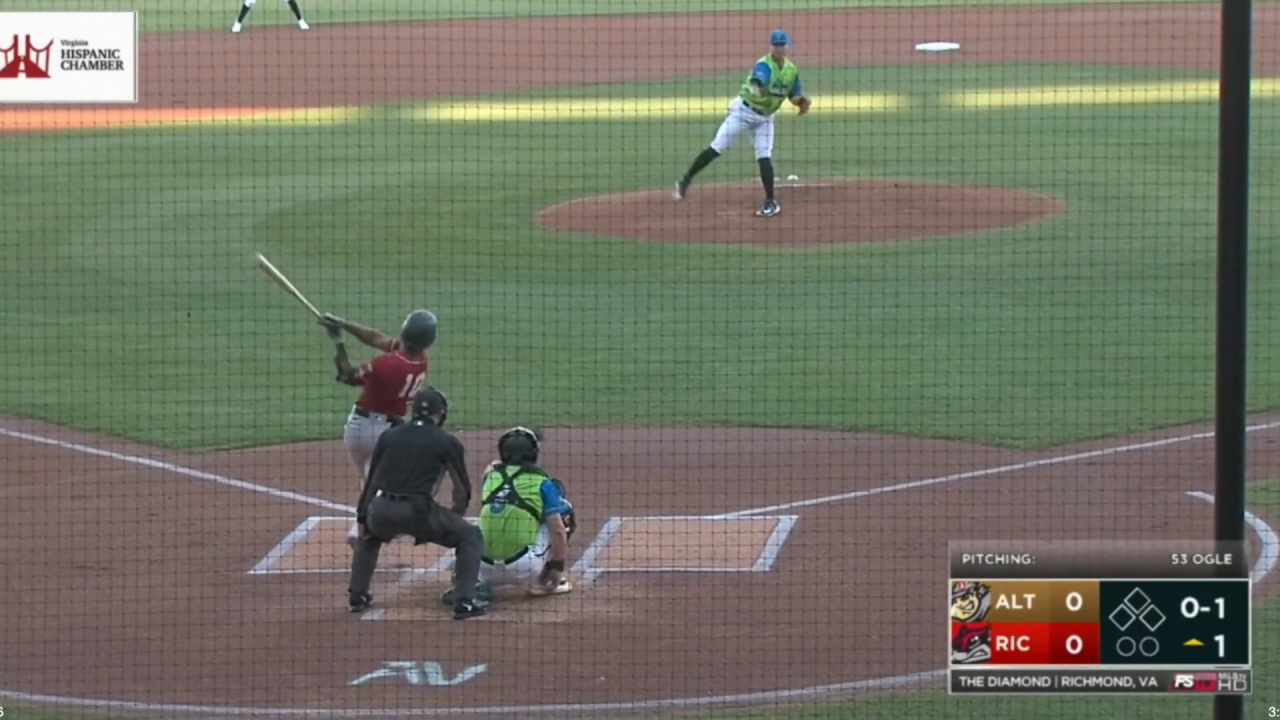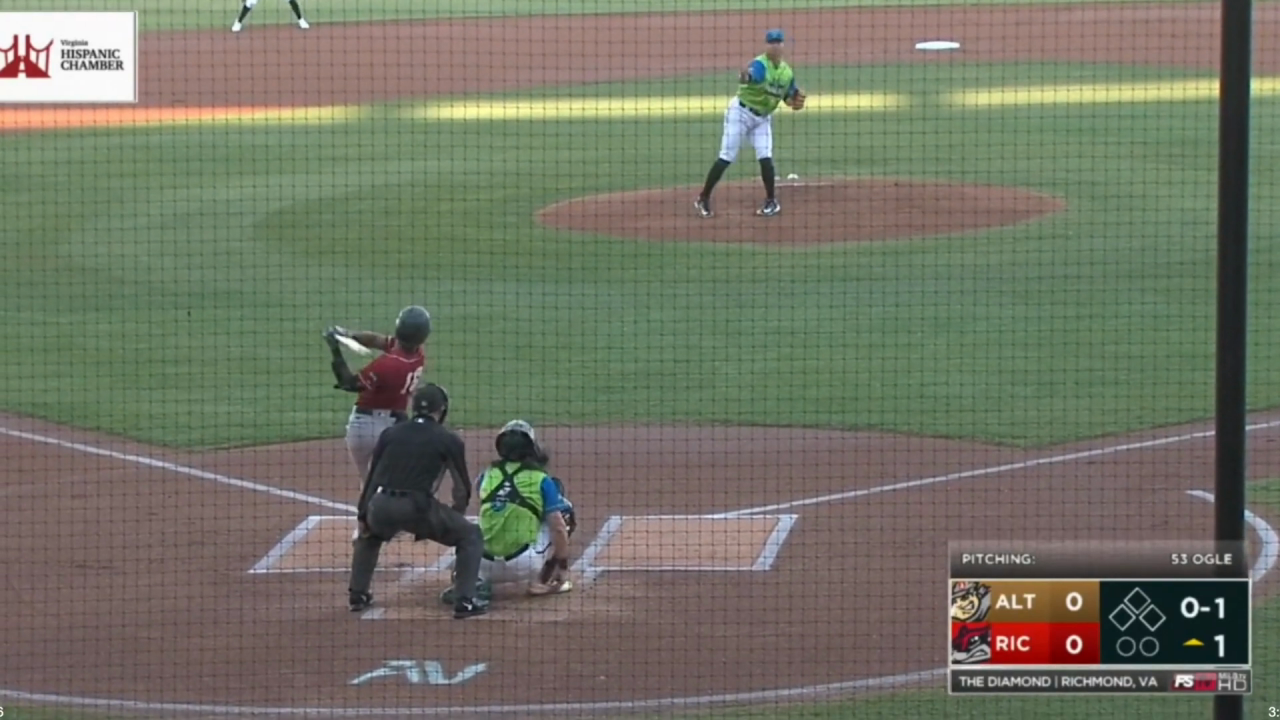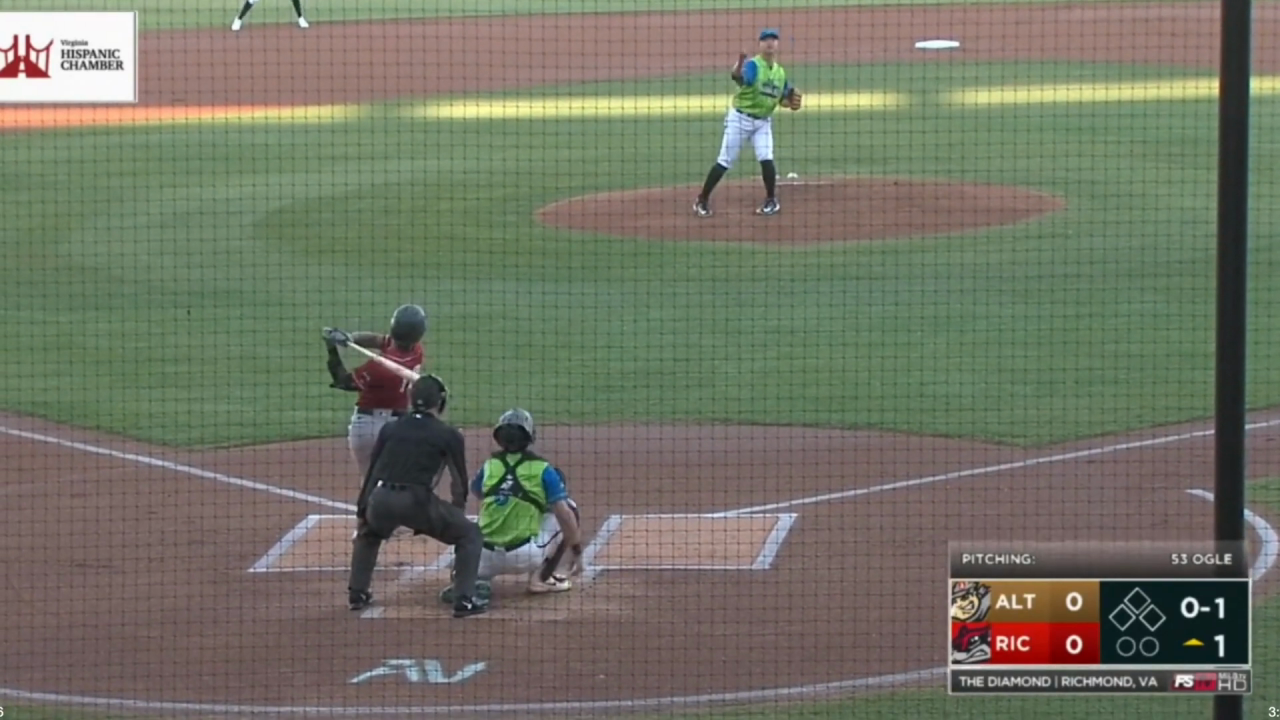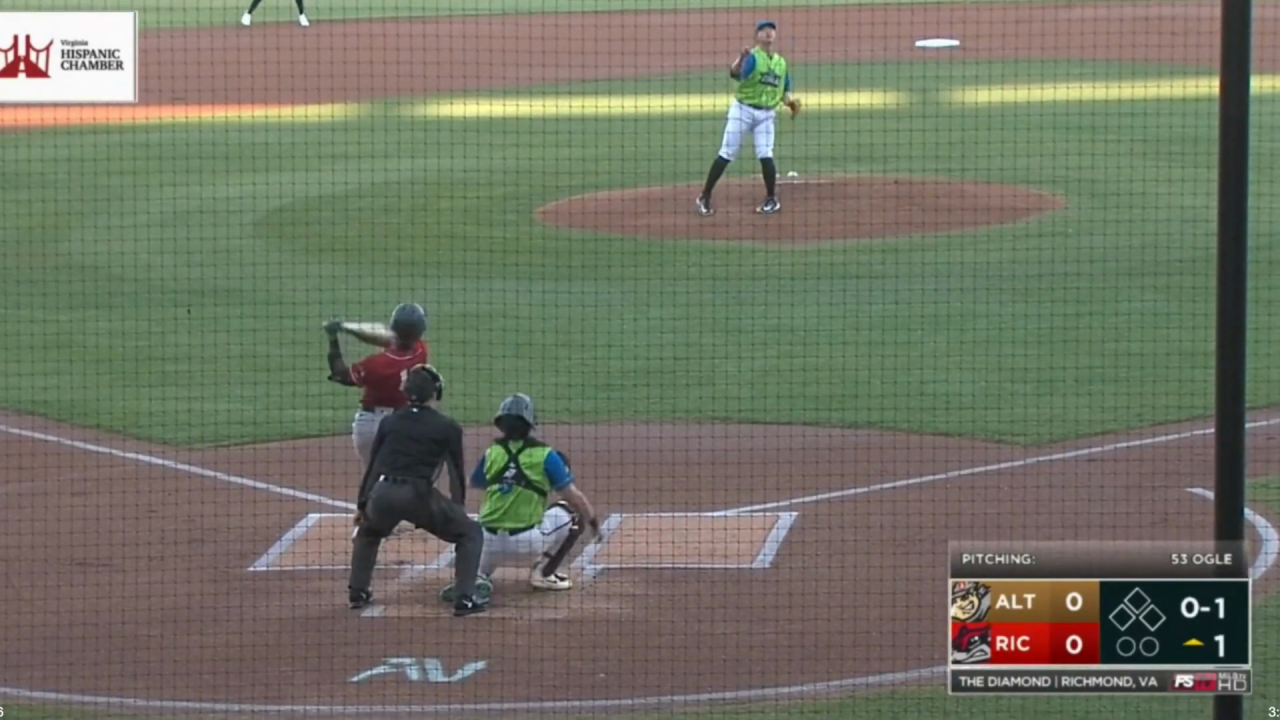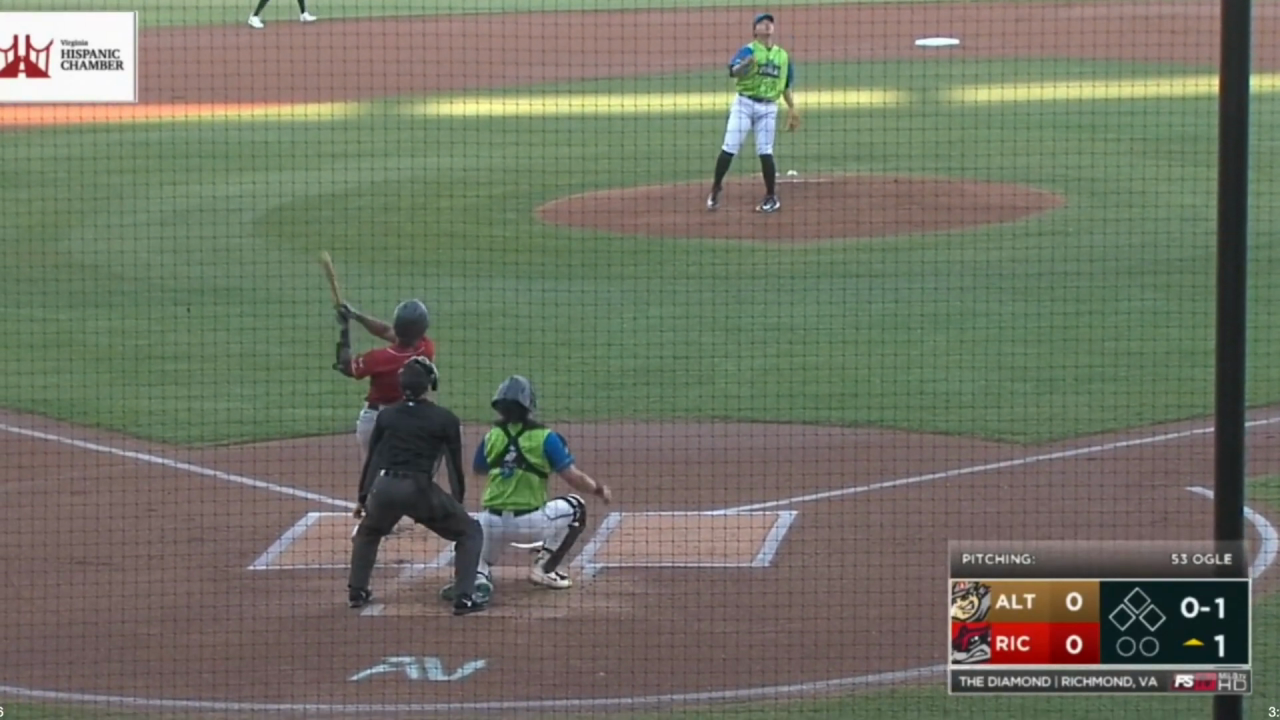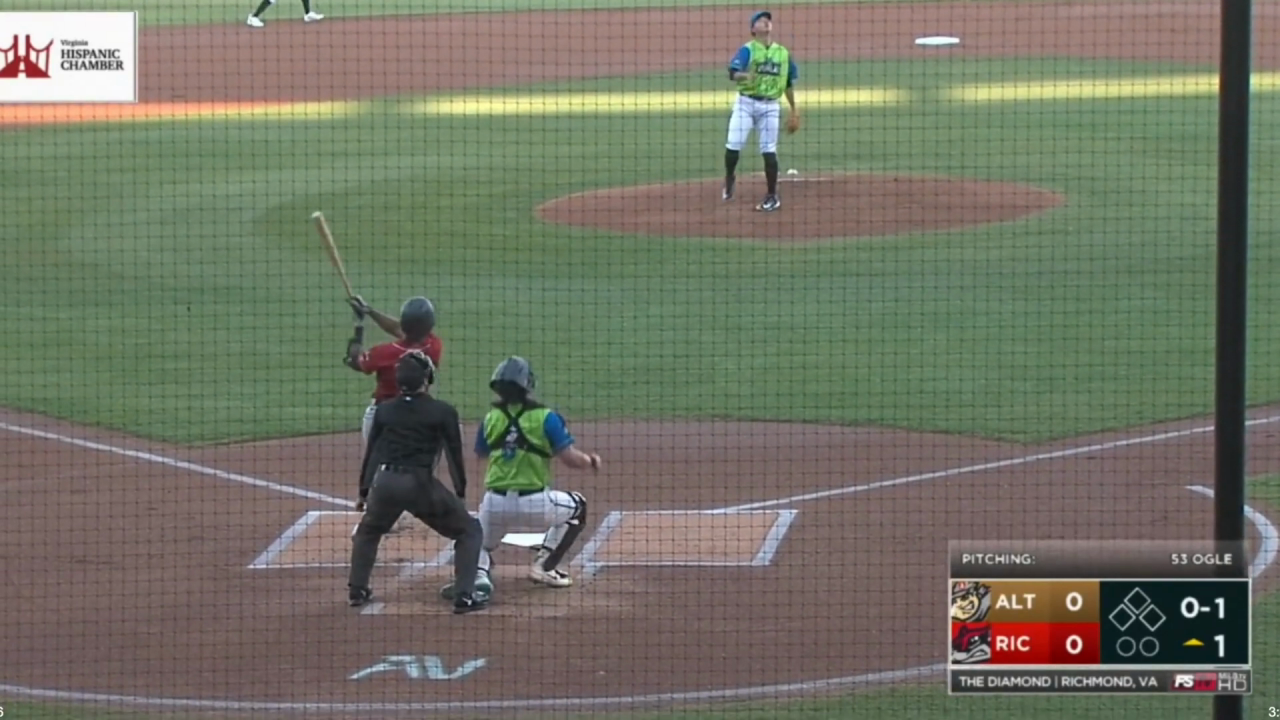
dt=0.1s
person 1, frame 1
left shoulder: (389, 436)
right shoulder: (448, 442)
left elbow: (371, 480)
right elbow: (462, 490)
left wrist: (362, 518)
right wrist: (453, 520)
left hip: (380, 510)
right hip: (417, 511)
left knee: (368, 535)
right knee: (470, 537)
left ankle: (357, 596)
right ankle: (465, 602)
person 1, frame 2
left shoulder: (391, 433)
right shoulder: (449, 440)
left elbow: (372, 478)
right elbow: (462, 488)
left wrist: (363, 516)
right wrist: (454, 519)
left hip: (381, 506)
right hip: (417, 507)
left knee: (369, 535)
right knee: (471, 536)
left ankle: (357, 595)
right ankle: (465, 601)
person 1, frame 3
left shoulder: (390, 428)
right shoulder: (449, 434)
left elbow: (372, 472)
right elbow: (459, 483)
left wrist: (362, 512)
right wrist: (453, 514)
left hip: (381, 501)
right hip: (417, 501)
left knee: (368, 532)
right knee: (470, 534)
left ankle: (357, 594)
right ankle: (464, 600)
person 1, frame 4
left shoulder: (389, 422)
right shoulder: (447, 427)
left elbow: (373, 465)
right elbow: (456, 472)
left wrist: (362, 504)
right wrist: (457, 508)
left hip: (383, 493)
right hip: (418, 494)
left knee: (367, 534)
right knee: (471, 533)
left ankle: (357, 593)
right ankle: (465, 599)
person 1, frame 5
left shoulder: (387, 416)
right shoulder: (445, 419)
left elbow: (372, 459)
right elbow: (455, 465)
left wrist: (362, 498)
right wrist: (457, 503)
left hip: (384, 488)
right hip: (419, 489)
left knee: (367, 532)
right knee: (470, 531)
left ankle: (357, 591)
right ankle: (465, 597)
person 1, frame 6
left shoulder: (384, 410)
right shoulder: (443, 411)
left elbow: (372, 453)
right elbow: (454, 455)
left wrist: (364, 491)
right wrist: (460, 494)
left hip: (384, 482)
right hip: (420, 483)
left knee: (367, 531)
right knee: (469, 530)
left ankle: (357, 590)
right ankle: (465, 596)
person 2, frame 1
left shoulder: (491, 477)
right shoulder: (542, 482)
right elbow: (558, 530)
right wrist: (558, 568)
left hip: (485, 568)
right hip: (524, 568)
right knee: (565, 511)
right ankle: (542, 580)
person 2, frame 2
left shoulder: (489, 474)
right shoulder: (541, 479)
right elbow: (557, 527)
right wrist: (562, 566)
left hip: (487, 564)
right hip: (524, 563)
right knee: (565, 511)
right ankle: (542, 579)
person 2, frame 3
left shoulder: (488, 466)
right shoulder: (543, 469)
left elbow: (476, 490)
right elbow: (565, 516)
right wrist: (576, 551)
left hip: (486, 557)
right hip: (524, 556)
right knee: (568, 509)
right ankle: (543, 576)
person 2, frame 4
left shoulder: (491, 452)
right shoulder: (545, 455)
left elbow: (475, 483)
right elbow: (572, 497)
right wrist: (593, 521)
left hip: (491, 541)
right hip: (527, 541)
right knee: (571, 511)
right ankle: (544, 574)
person 2, frame 5
left shoulder: (491, 436)
right shoulder: (546, 437)
left elbow: (478, 469)
right elbow: (573, 477)
right wrist: (599, 490)
left hip: (493, 523)
right hip: (531, 523)
right knee: (576, 508)
left ankle: (477, 576)
right ankle: (545, 569)
person 2, frame 6
left shoulder: (491, 417)
right shoulder: (546, 417)
left elbow: (480, 453)
right elbow: (572, 459)
right wrist: (592, 460)
left hip: (496, 502)
right hip: (534, 502)
left knee: (481, 541)
right knee: (577, 507)
left ankle: (479, 577)
right ankle: (545, 567)
person 3, frame 1
left shoulder: (385, 363)
right shoulder: (422, 361)
left elbow: (348, 378)
right elbow: (378, 338)
left wrist: (338, 342)
right wrist: (343, 324)
left hip: (361, 425)
right hip: (389, 430)
person 3, frame 2
left shoulder: (385, 366)
right shoulder: (419, 354)
left elbow: (349, 384)
right elbow: (375, 339)
left wrist: (336, 351)
right wrist: (345, 334)
left hip: (364, 424)
right hip: (393, 425)
person 3, frame 3
left shoulder: (379, 367)
right shoulder: (417, 352)
left elbow: (344, 382)
right elbow: (376, 339)
left wrist: (332, 350)
right wrist: (348, 337)
left hip: (365, 424)
person 3, frame 4
left shoulder: (378, 363)
right shoulder: (421, 350)
left elbow: (342, 377)
right elbow: (384, 338)
left wrist: (333, 343)
right wrist: (348, 329)
left hip: (369, 422)
person 3, frame 5
left shoulder: (378, 358)
right shoulder: (427, 348)
left elbow: (346, 367)
right elbow: (388, 332)
left wrist: (344, 329)
right wrist: (356, 316)
left hip: (373, 420)
person 3, frame 6
left shoulder: (385, 352)
right shoulder: (434, 347)
left elbow: (353, 361)
right elbow: (400, 330)
left wrist: (359, 326)
right wrist: (370, 310)
person 4, frame 1
left shoulder: (791, 69)
right shoulder: (764, 65)
left elbow: (794, 95)
right elbow: (755, 82)
left wrist: (801, 102)
right wrist: (755, 92)
left hip: (765, 117)
right hip: (744, 110)
left knee: (765, 159)
right knee: (717, 148)
left ankle: (771, 201)
right ankle: (685, 181)
person 4, frame 2
left shoulder: (787, 71)
right shoulder: (759, 64)
left elbow: (788, 98)
right elbow: (746, 77)
left wrist: (796, 101)
right wrist: (745, 75)
left hip: (762, 118)
right hip: (741, 113)
left knee: (766, 159)
right knee: (726, 157)
left ankle: (772, 201)
right ankle: (703, 198)
person 4, frame 3
left shoulder: (781, 72)
right shoulder: (752, 65)
left elbow: (783, 100)
right elbow: (738, 77)
left wrist: (792, 101)
right wrist: (739, 65)
left hip: (762, 121)
right hip: (740, 118)
left knee: (767, 160)
right knee: (725, 161)
left ankle: (771, 200)
right ankle: (702, 200)
person 4, frame 4
left shoulder: (782, 63)
right shoulder: (751, 56)
left elbow: (783, 91)
right elbow: (736, 73)
left wrist: (791, 103)
right wrist: (741, 61)
left hip: (766, 114)
right hip: (742, 110)
left knee: (766, 156)
right knee: (726, 154)
left ankle: (771, 199)
right ankle: (705, 196)
person 4, frame 5
left shoulder: (783, 55)
right shoulder: (749, 50)
left elbow: (786, 85)
right elbow: (733, 71)
left wrist: (792, 108)
right wrist: (744, 64)
left hip: (768, 109)
right hip: (744, 104)
left knee: (766, 153)
right knee: (729, 148)
left ankle: (771, 197)
right ankle: (716, 188)
person 4, frame 6
left shoulder: (783, 52)
right shoulder: (747, 50)
left elbow: (789, 83)
right elbow: (732, 73)
left wrist: (794, 109)
right wrist: (744, 76)
left hip: (770, 106)
right hip: (746, 103)
left knee: (769, 151)
right knee: (734, 146)
left ankle: (772, 195)
right ankle: (729, 181)
